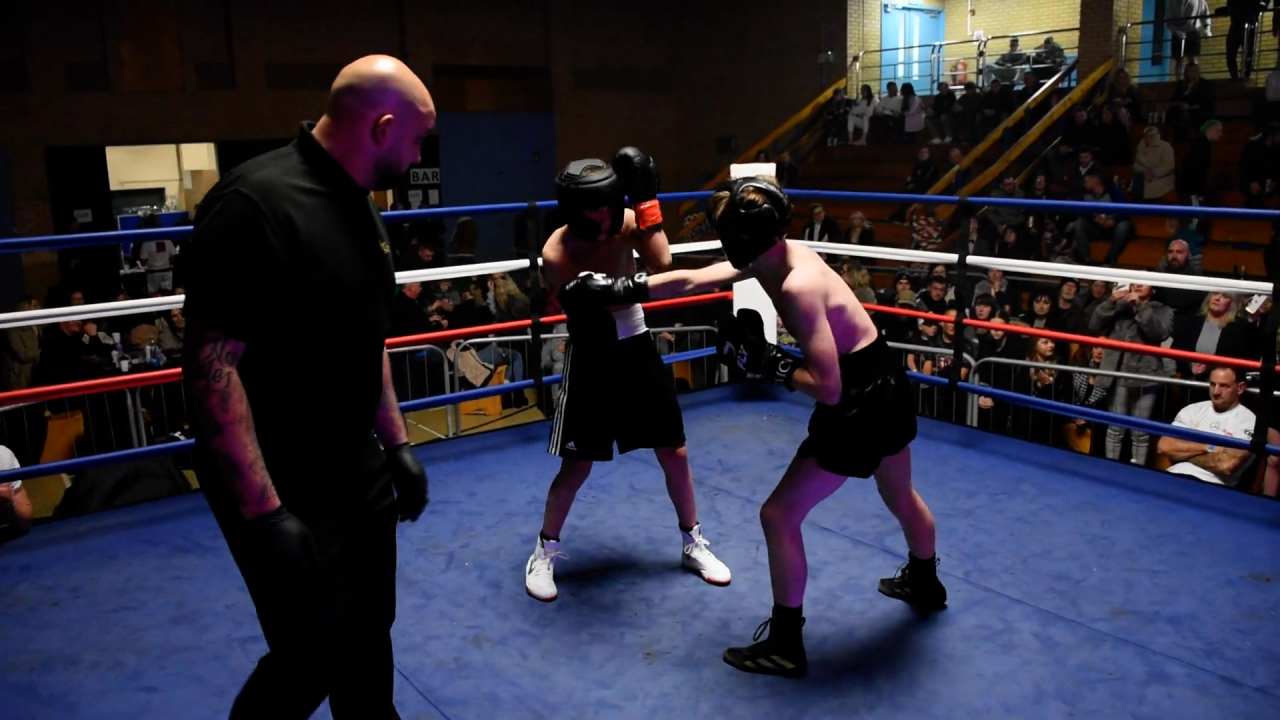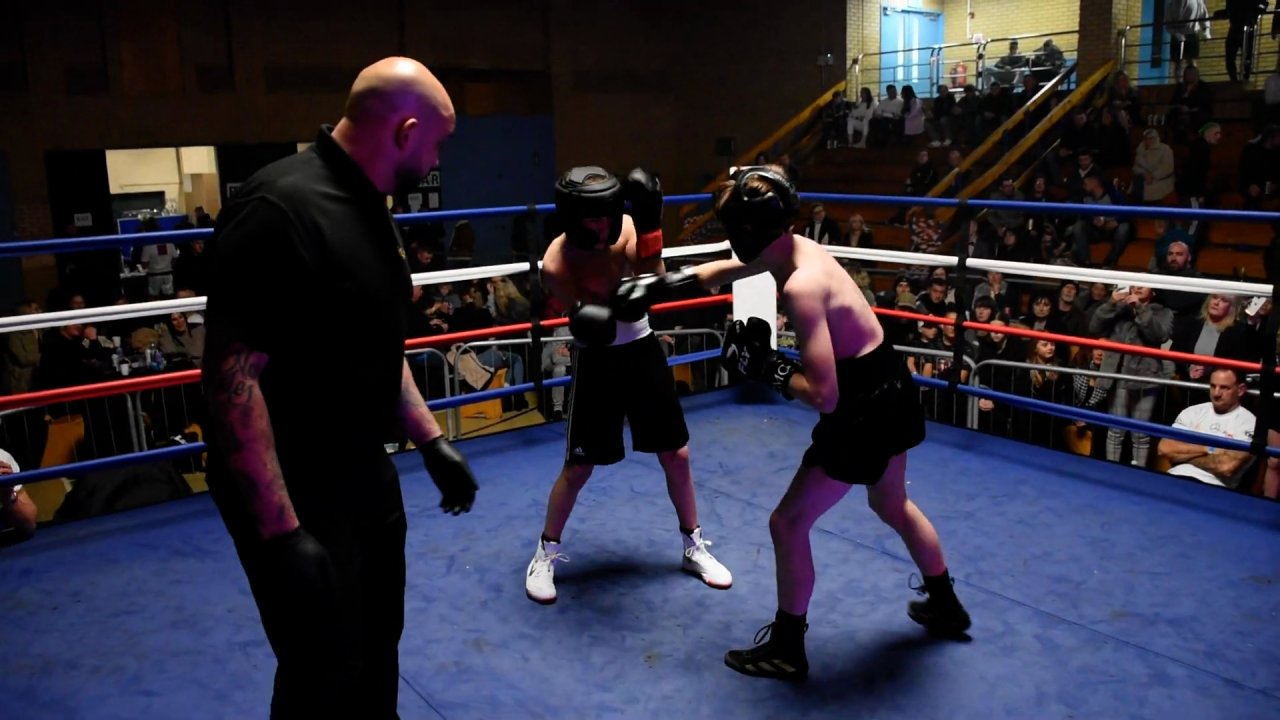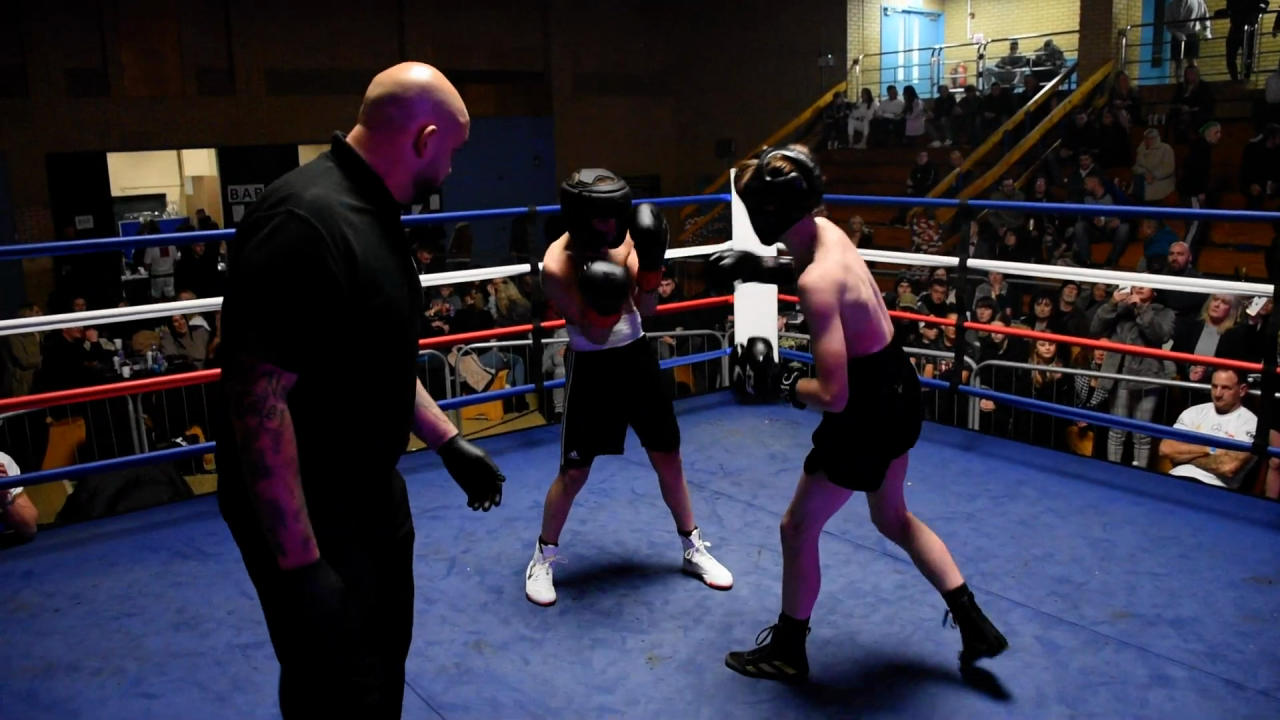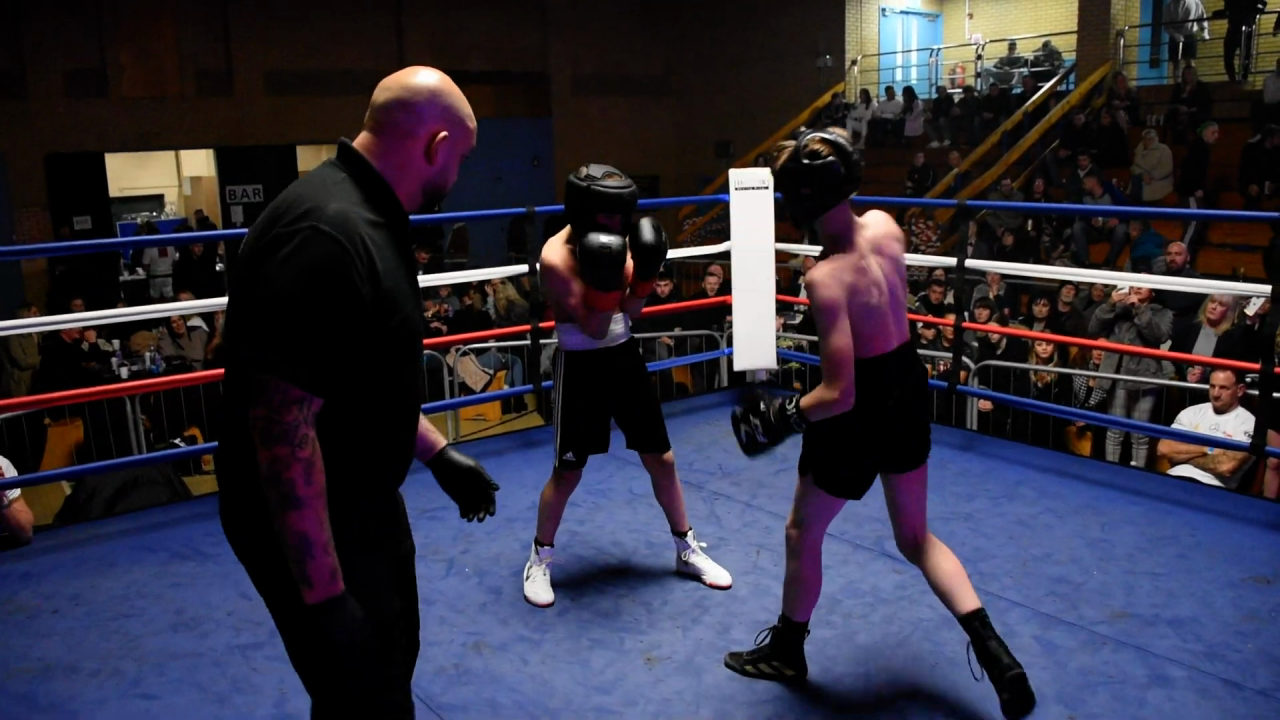
dt=0.1s
person 1, frame 1
left shoulder: (357, 205)
right shoulder: (256, 203)
right elbow: (211, 364)
left wrist: (398, 447)
right wrist: (261, 511)
left hip: (354, 466)
right hip: (277, 482)
left knee: (368, 629)
right knee: (316, 654)
person 1, frame 2
left shoulder: (366, 207)
right shoulder: (283, 209)
right elbow: (234, 375)
left wrist: (432, 442)
right wrist: (281, 526)
left hip: (362, 475)
right hip: (293, 491)
left knee: (375, 641)
person 1, frame 3
left shoulder: (375, 213)
right shoulder: (307, 221)
right elbow: (259, 396)
left wrist: (449, 442)
right wrist: (299, 561)
left hip: (370, 489)
right hip: (308, 510)
left knee: (383, 653)
person 1, frame 4
left shoulder: (366, 219)
right shoulder: (327, 233)
right elbow: (284, 424)
left wrist: (438, 455)
right wrist: (322, 591)
left hip: (363, 502)
right hip: (310, 526)
left knee: (390, 661)
person 2, frame 1
left shoulder: (797, 286)
right shoulder: (781, 253)
left elbow: (828, 389)
right elbow: (695, 278)
left wrist: (766, 363)
right wrist: (625, 287)
left hip: (863, 400)
right hip: (885, 385)
left knee: (779, 516)
right knee: (899, 494)
left ankle: (786, 643)
right ankle: (924, 583)
person 2, frame 2
left shoulder: (802, 288)
right shoulder: (790, 243)
left elbow: (826, 396)
right elbow: (730, 268)
left wrist: (771, 369)
right wrist: (660, 284)
left hip: (867, 409)
right hip: (893, 387)
left knee: (790, 522)
right knee: (893, 506)
left ankle: (786, 648)
right ankle: (946, 606)
person 2, frame 3
left shoulder: (817, 280)
right shoulder: (824, 230)
left elbow: (834, 396)
left wrist: (777, 382)
right wrist: (761, 265)
left hip: (869, 411)
right hip: (888, 401)
left knee: (798, 527)
right knee: (893, 519)
left ankle: (787, 649)
right ankle: (975, 625)
person 2, frame 4
left shoulder: (827, 276)
right shoulder: (880, 226)
left elbow: (838, 391)
left wrist: (779, 416)
left hip: (859, 414)
right hip: (907, 395)
left knee: (802, 537)
right knee: (916, 538)
left ankle: (785, 649)
right ankle: (1001, 665)
person 3, frame 1
left shoulder: (625, 221)
right shoulder: (557, 253)
left elbow: (662, 267)
right elbow: (591, 316)
left wrist: (645, 200)
left hip: (637, 345)
right hip: (592, 355)
left knee: (675, 453)
right knee: (576, 465)
left ankle: (693, 544)
right ankle: (544, 553)
person 3, frame 2
left shoulder: (625, 229)
right shoulder: (556, 263)
right elbow: (590, 329)
left wrist: (651, 226)
right wrist: (604, 319)
left hip: (642, 349)
right hip: (597, 360)
left knee: (676, 455)
right knee: (578, 467)
left ankle: (694, 547)
right ankle: (545, 555)
person 3, frame 3
left shoulder: (624, 238)
right shoulder: (557, 265)
left elbow: (646, 310)
right elbow: (595, 335)
left wrist: (653, 261)
right wrist: (602, 303)
left hip: (634, 353)
right hip: (590, 365)
left knee: (668, 458)
right knee: (574, 471)
left ankle: (693, 548)
right ankle: (543, 559)
person 3, frame 4
left shoulder: (614, 242)
right shoulder: (556, 257)
left elbow: (632, 313)
right elbow: (593, 328)
left wrist: (646, 272)
right wrist: (602, 281)
left hip: (623, 354)
right hip: (580, 363)
left knee: (661, 459)
right knee: (568, 471)
left ankle: (688, 549)
right ankle: (539, 559)
